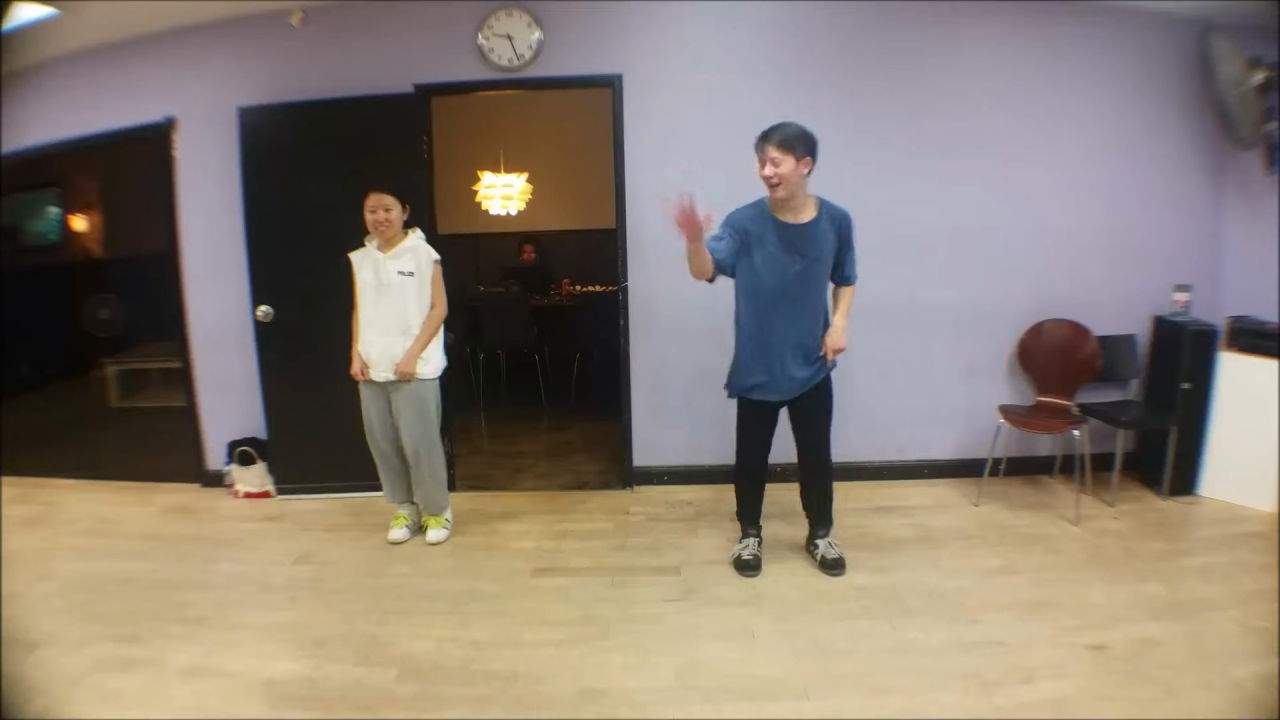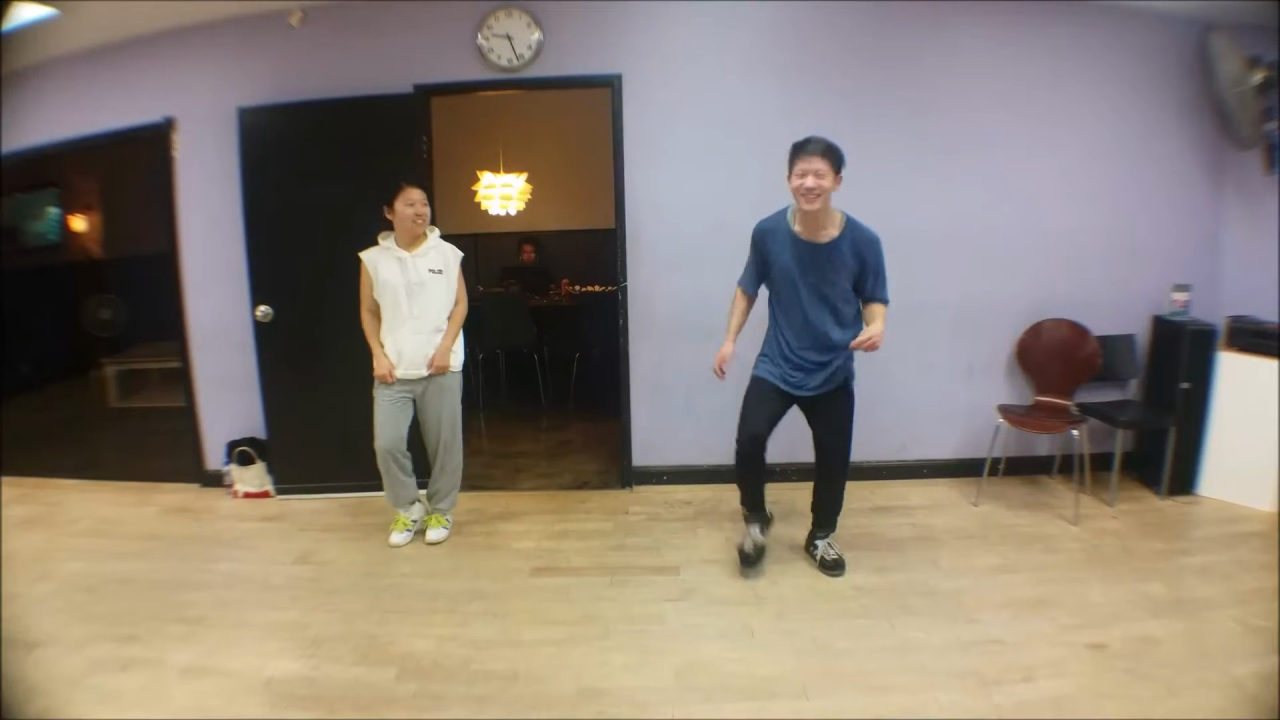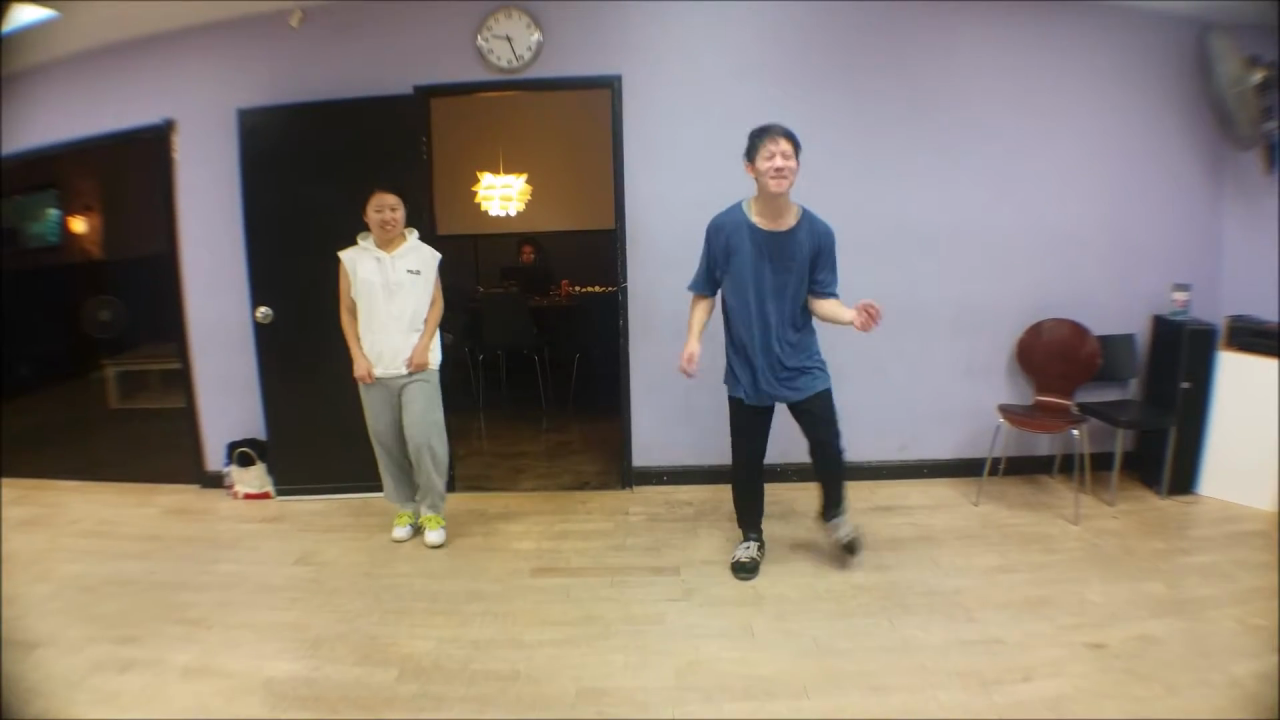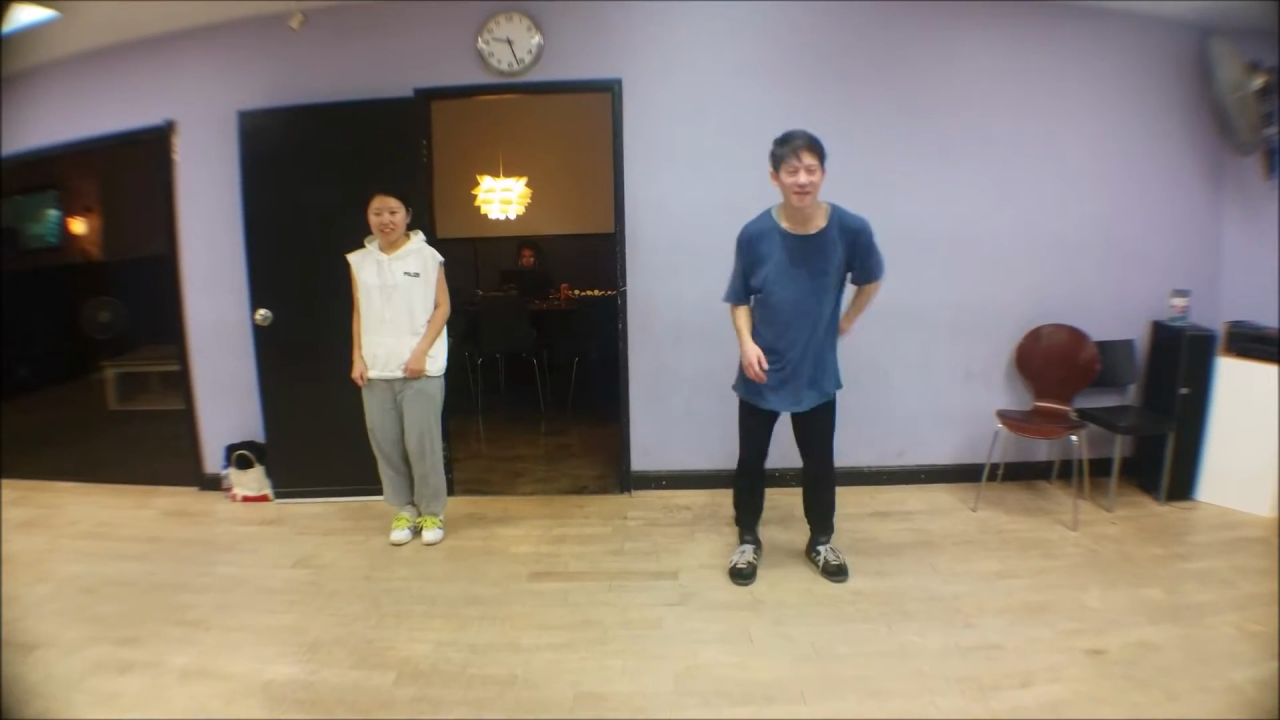
dt=0.7s
person 1, frame 1
left shoulder: (836, 221)
right shoulder: (744, 221)
left elbow: (844, 280)
right elbow: (705, 269)
left wrist: (839, 323)
right wrist: (695, 237)
left hip: (810, 365)
right hip: (756, 368)
left knee: (816, 454)
right knee: (752, 457)
left ankle: (820, 533)
right ankle: (750, 534)
person 1, frame 2
left shoulder: (862, 240)
right shoulder: (768, 232)
left elbow: (874, 299)
right elbow: (748, 287)
left wrist: (875, 326)
right wrist: (730, 340)
left hip: (833, 371)
right hip: (777, 364)
left knee: (834, 459)
right knee: (749, 439)
left ankle: (821, 536)
right ankle: (755, 519)
person 1, frame 3
left shoulder: (817, 232)
right shoulder: (724, 227)
left elbow: (818, 298)
right elbow: (703, 293)
left wrist: (852, 314)
right wrist: (693, 338)
left hip: (801, 363)
right hip: (746, 367)
left knee: (828, 449)
right knee: (748, 457)
left ankle: (834, 513)
right ankle: (751, 537)
person 1, frame 4
left shoulder: (851, 230)
right shoulder: (755, 235)
left elbow: (870, 280)
right elbow: (739, 300)
left wrist: (845, 323)
right wrist: (747, 343)
left hip: (817, 371)
right hip: (765, 370)
left knee: (819, 463)
right knee: (752, 459)
left ankle: (821, 541)
right ankle: (747, 540)
person 2, frame 1
left shoulder: (423, 255)
right shoulder: (360, 259)
left elbow: (439, 308)
right elbow: (359, 311)
left wrist: (413, 355)
right wrist: (355, 354)
left hip: (416, 369)
right hip: (373, 370)
left knee: (420, 445)
right knee: (383, 445)
left ankle: (437, 511)
right ankle: (405, 508)
person 2, frame 2
left shoulder: (446, 254)
right shoulder: (373, 259)
left elbow: (460, 304)
right elbow: (368, 312)
left wrist: (445, 347)
right wrist: (379, 356)
left hip: (440, 366)
right hip: (395, 369)
left knee: (444, 443)
right knee: (387, 443)
left ankle: (440, 511)
right ankle: (408, 509)
person 2, frame 3
left shoulder: (424, 255)
right shoulder: (352, 260)
left elbow: (436, 304)
right elbow: (347, 312)
left wrist: (423, 346)
right wrist: (357, 356)
left hip: (418, 365)
right hip: (374, 368)
left knee: (425, 439)
right knee: (387, 443)
left ankle: (432, 510)
right ankle: (406, 508)
person 2, frame 4
left shoulder: (427, 257)
right shoulder: (359, 262)
left elbow: (442, 307)
right elbow: (358, 313)
left wrist: (421, 351)
right wrist: (357, 358)
left hip: (421, 369)
right hip: (376, 371)
left knee: (423, 445)
right knee: (386, 447)
left ankle: (431, 512)
right ankle: (405, 510)
